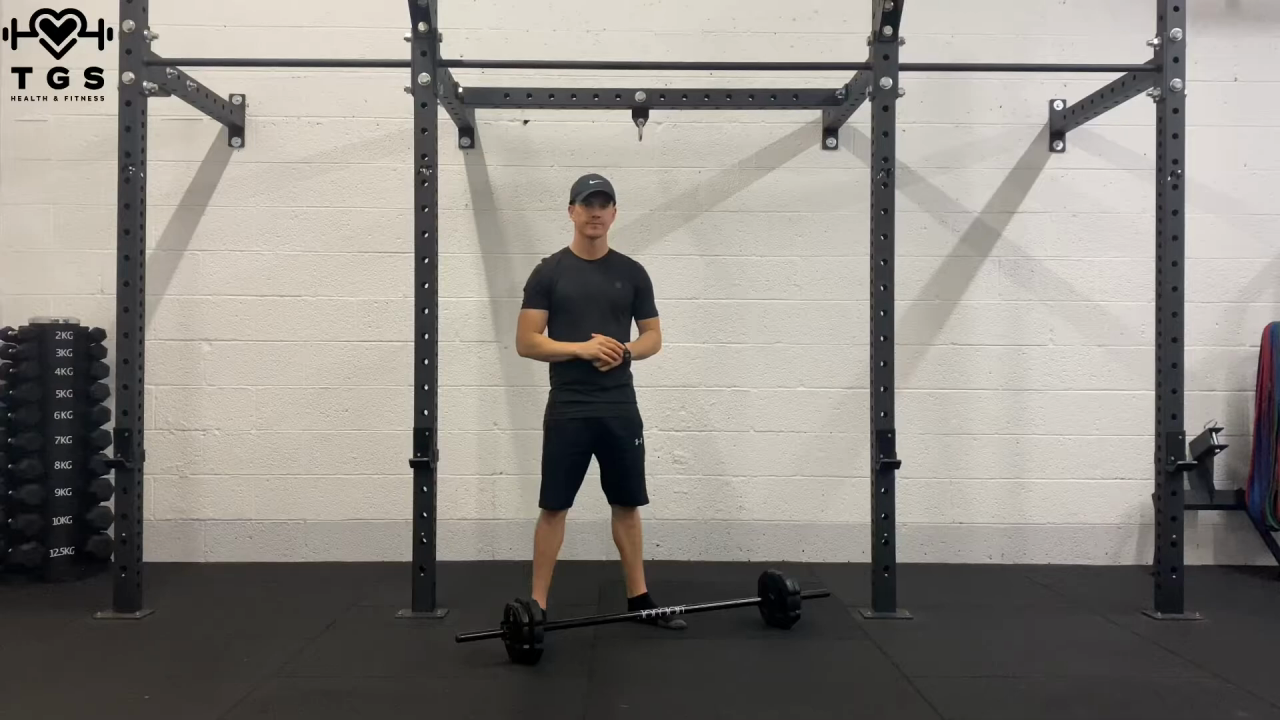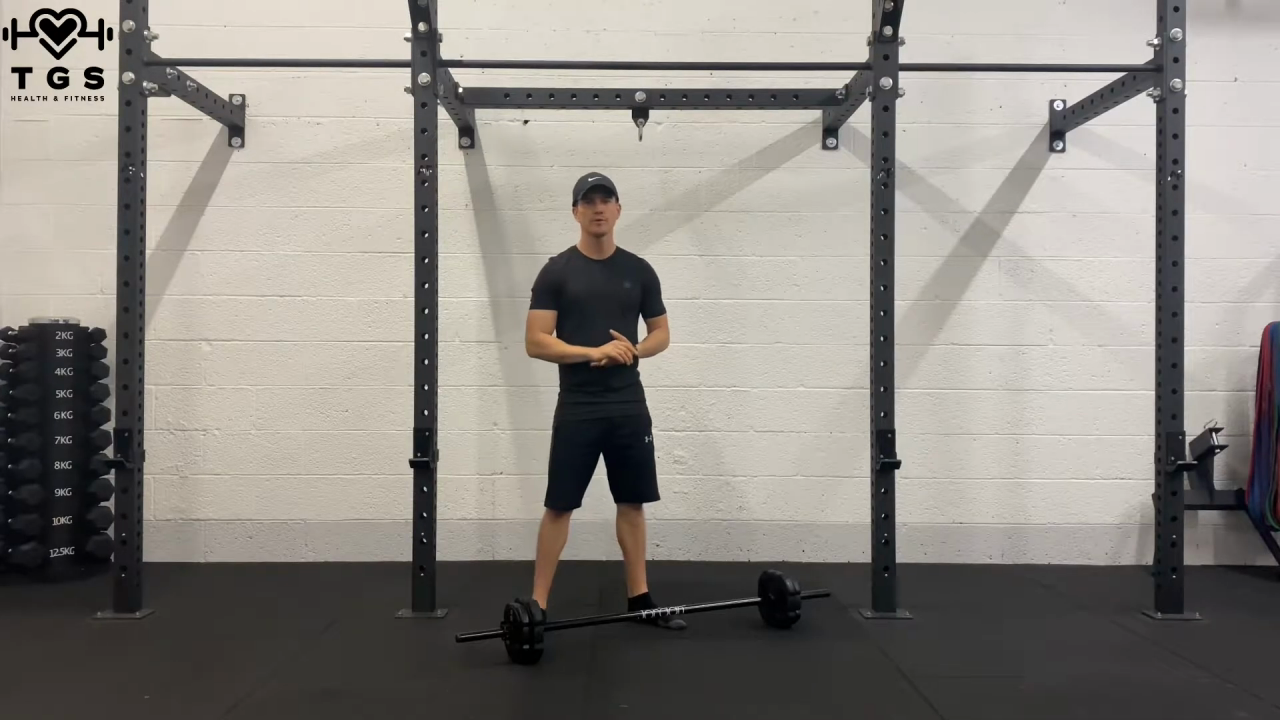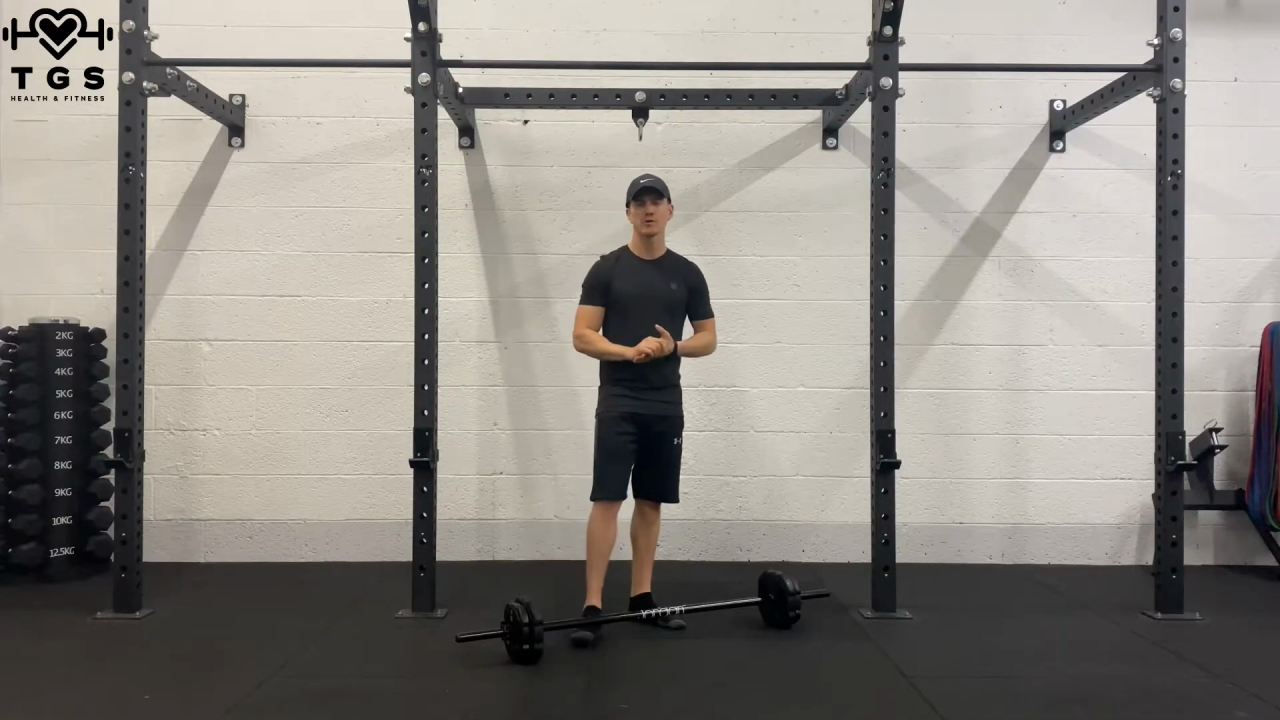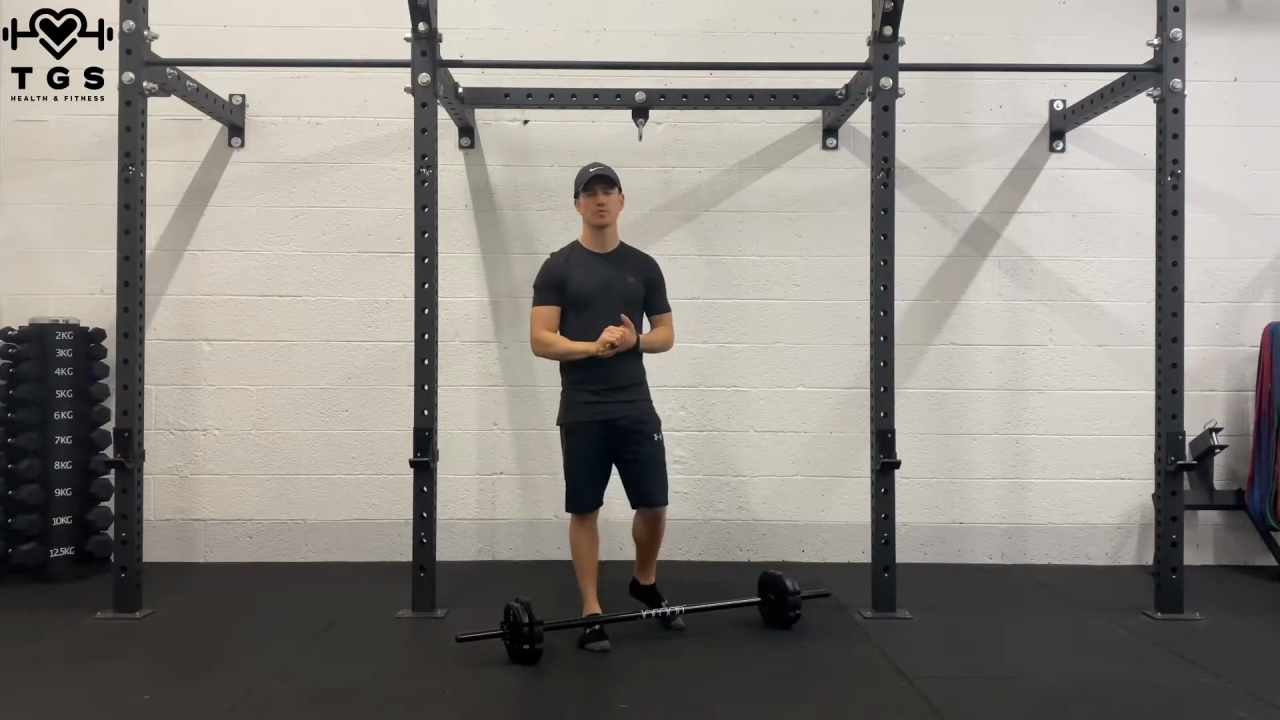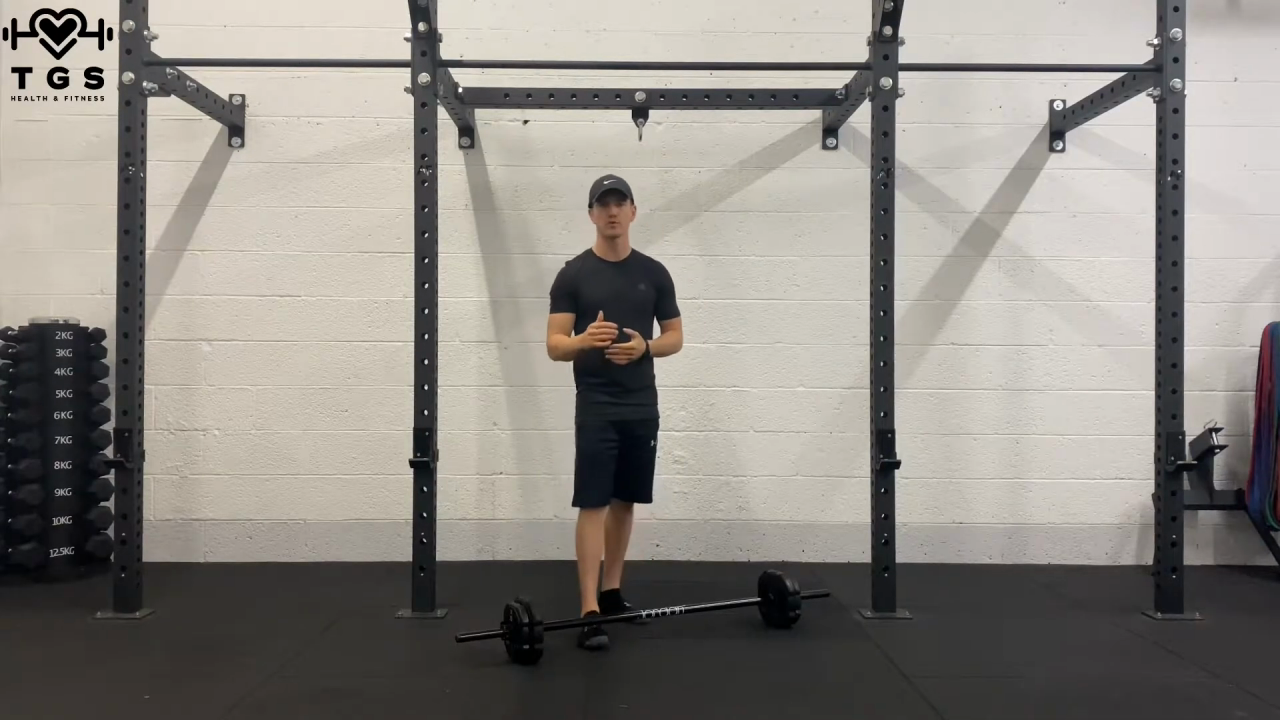
dt=1s
person 1, frame 1
left shoulder: (632, 273)
right shoulder: (549, 272)
left elbow: (653, 337)
right elbow: (526, 342)
left wrist: (624, 350)
right wrist: (580, 349)
left hip: (620, 407)
right hip: (568, 409)
left knee: (627, 504)
right knee: (554, 506)
left ankle: (638, 596)
right ankle: (538, 604)
person 1, frame 2
left shoulder: (639, 271)
right shoulder: (558, 271)
left elbow: (661, 333)
right elbow: (536, 342)
left wrist: (633, 349)
right wrist: (593, 352)
left hip: (629, 405)
right hip: (578, 408)
left knee: (633, 502)
right knee: (559, 506)
left ankle: (639, 596)
right ankle: (537, 604)
person 1, frame 3
left shoulder: (687, 272)
right shoulder: (607, 268)
left elbow: (708, 338)
right elbow: (582, 335)
left wrist: (672, 346)
right wrist: (630, 351)
left hip: (666, 404)
right hip: (619, 401)
left knee: (651, 501)
right knee: (607, 500)
left ankle: (641, 595)
right ankle: (592, 605)
person 1, frame 4
left shoulder: (643, 266)
right shoulder: (558, 266)
left elbow: (666, 335)
right elbow: (540, 340)
left wrist: (633, 339)
right wrist: (593, 347)
left hip: (635, 406)
right hip: (583, 411)
left knee: (654, 504)
right knee: (584, 511)
left ankle: (646, 583)
right ankle: (591, 613)
person 1, frame 5
left shoulder: (654, 272)
right shoulder: (573, 274)
left elbow: (675, 336)
right elbow: (554, 344)
left wrist: (645, 347)
right wrist: (585, 340)
left hip: (642, 407)
right hip: (596, 407)
left knee: (625, 502)
right knee: (593, 505)
left ankle: (611, 589)
right ankle: (590, 609)
